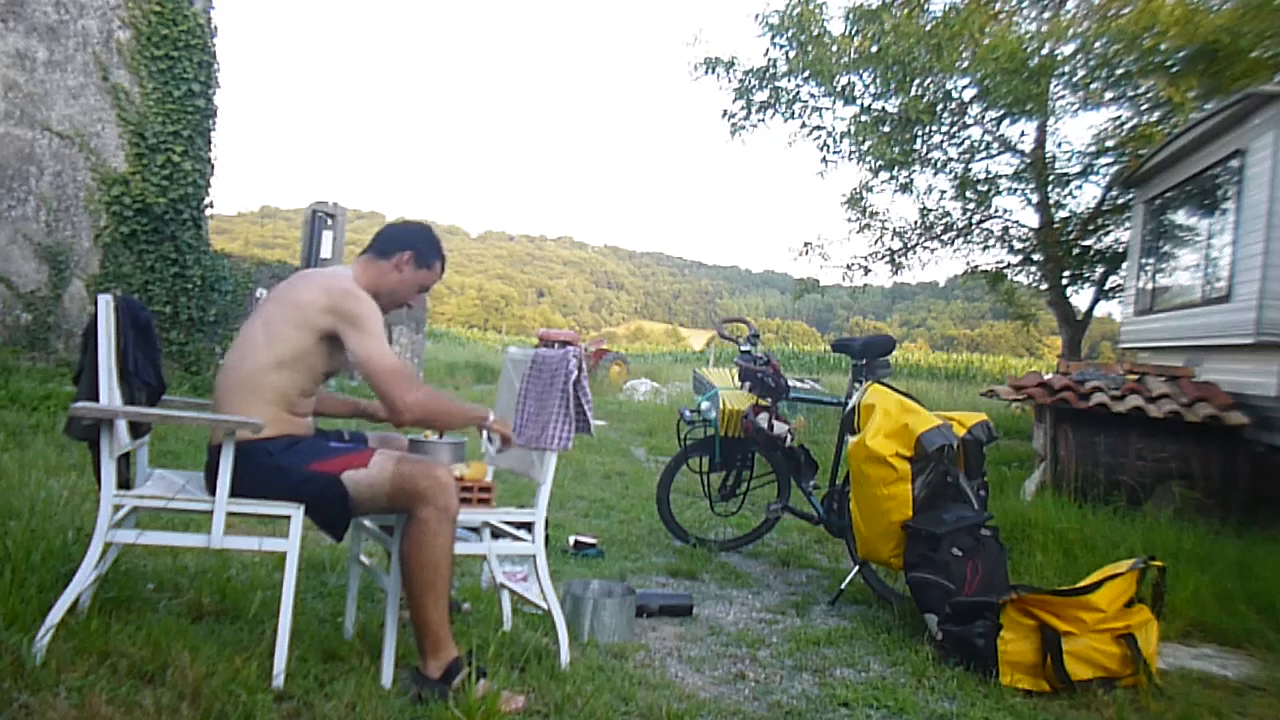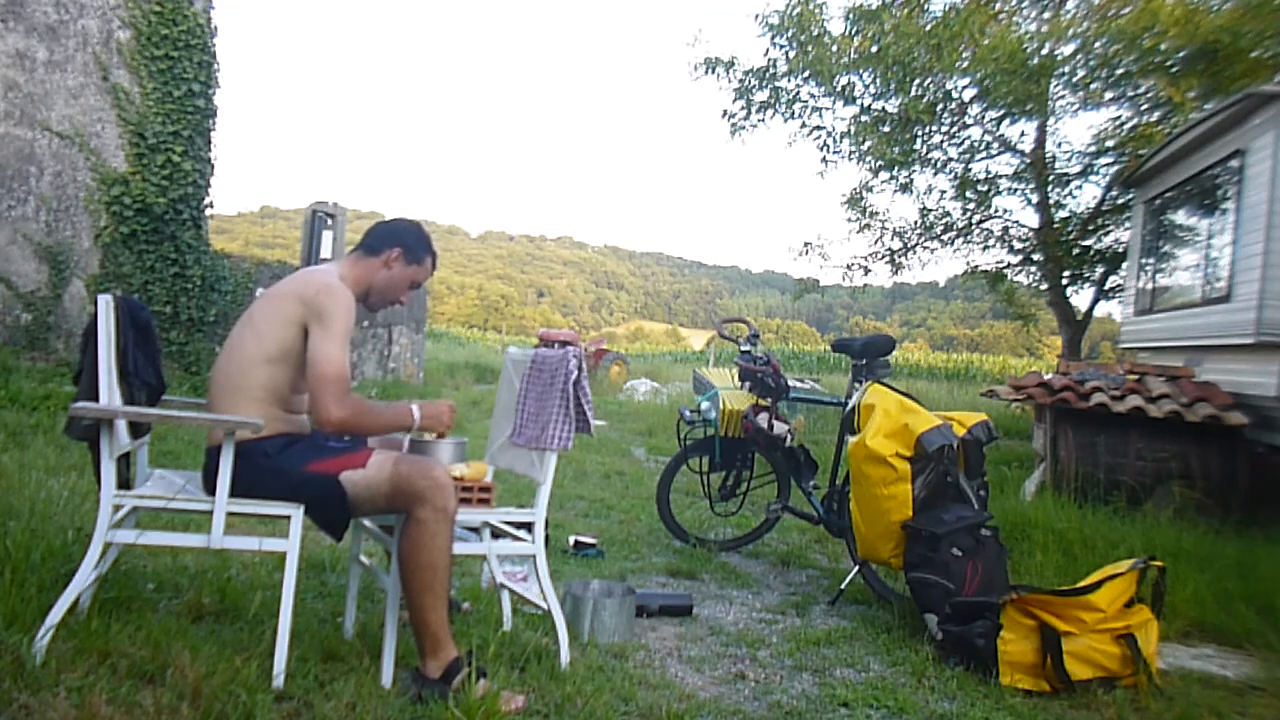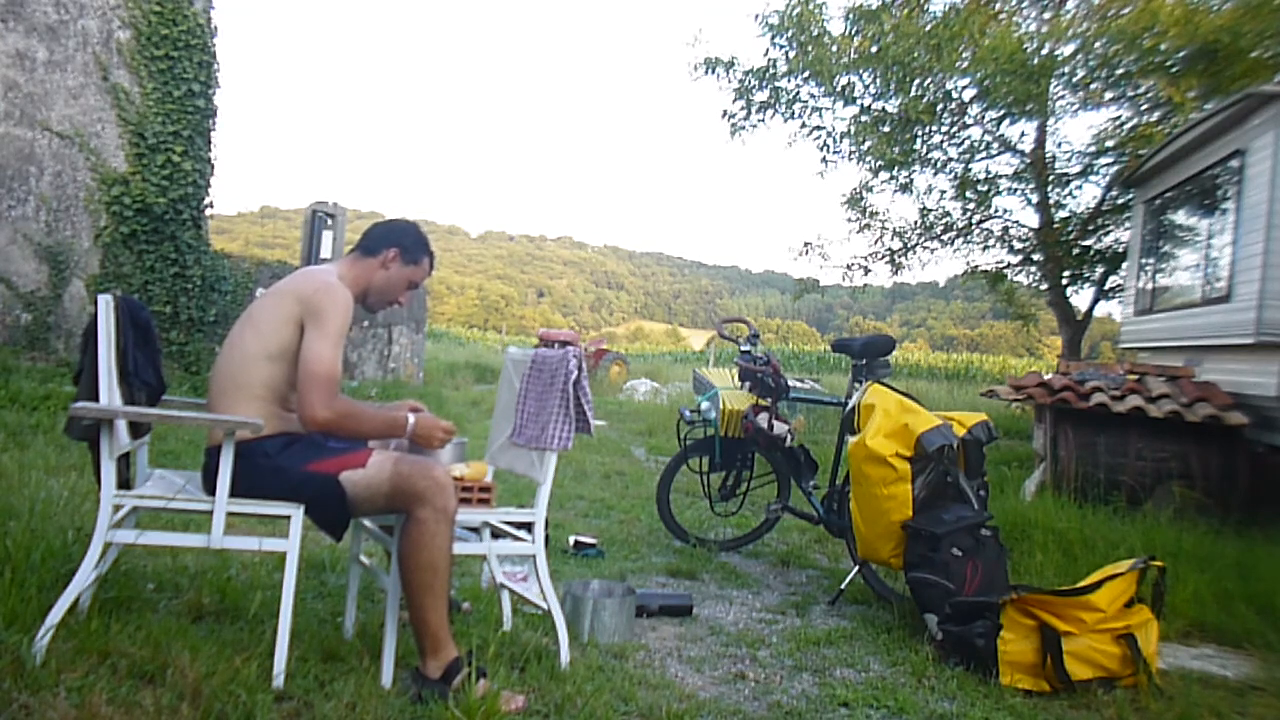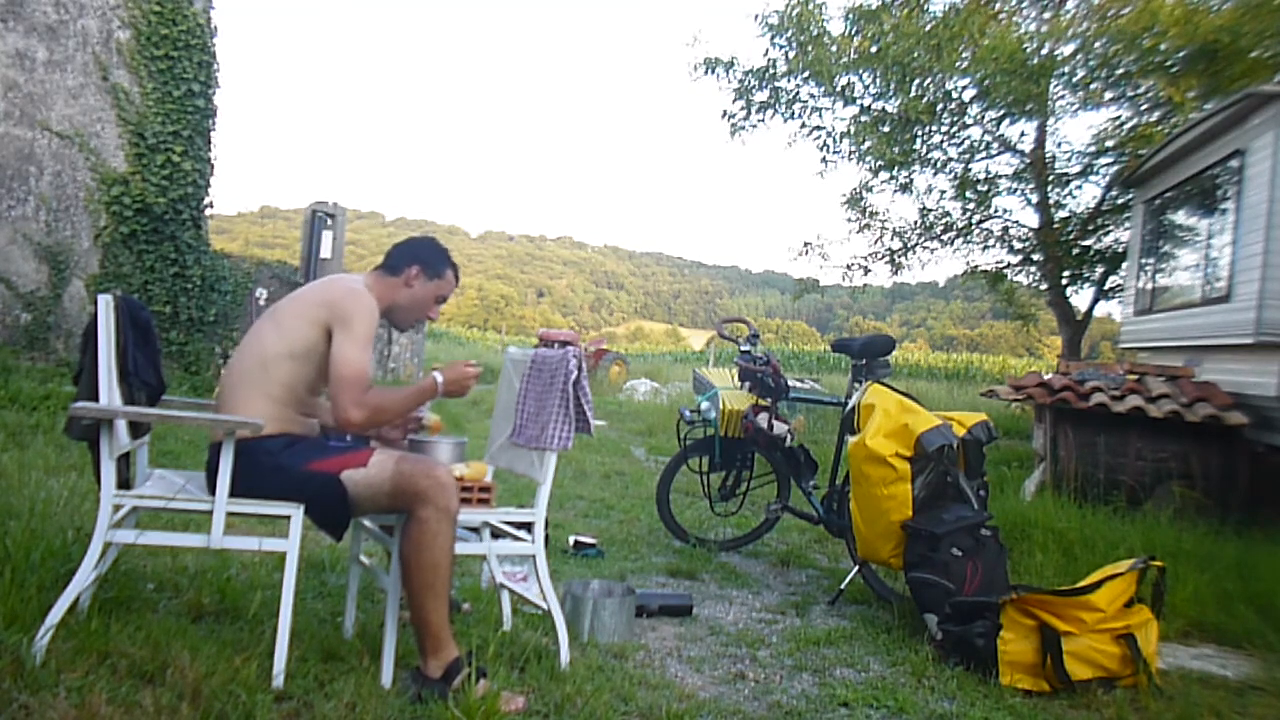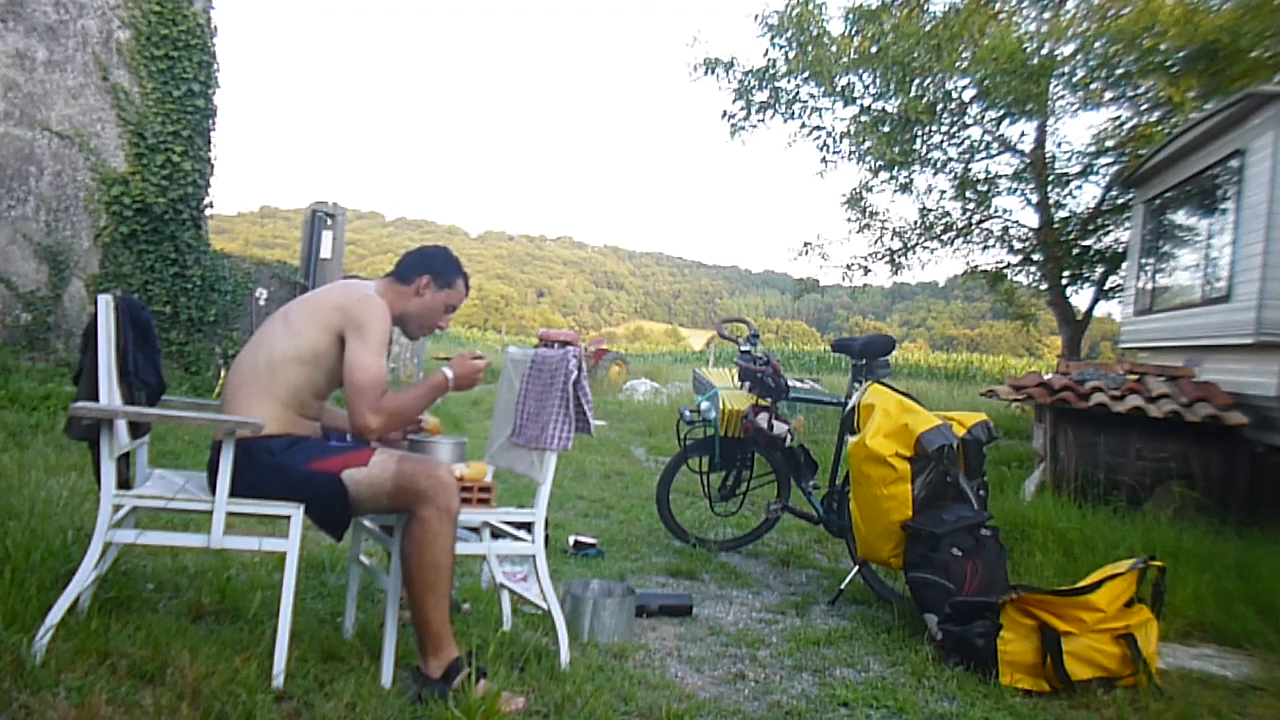
dt=1s
person 1, frame 1
left shoulder: (318, 284)
right shoulder: (349, 299)
right elbow: (410, 403)
left wrist: (369, 408)
right wrist: (483, 416)
left hip: (264, 446)
right hip: (261, 457)
left knee: (403, 449)
right knee: (433, 484)
left ankle: (426, 594)
right ankle: (439, 669)
person 1, frame 2
left shoulder: (314, 284)
right shoulder: (332, 293)
right elbow: (333, 413)
left wrist: (395, 412)
right wrist: (414, 415)
left hip: (262, 448)
right hip: (258, 456)
left knee: (404, 460)
right knee: (430, 484)
left ankle: (426, 595)
right ankle: (439, 669)
person 1, frame 3
left shoulder: (313, 285)
right shoulder: (331, 292)
right elbow: (319, 412)
left wrist: (387, 415)
right wrist: (406, 427)
left hip: (257, 449)
right hip: (259, 457)
left knee: (391, 454)
right knee: (430, 485)
left ankle: (425, 595)
right ankle: (439, 670)
person 1, frame 4
left shoulder: (339, 295)
right shoulder: (357, 299)
right elbow: (352, 412)
left wrist: (377, 429)
right wrist: (436, 383)
left hip: (258, 450)
right hip: (262, 456)
left knee: (410, 468)
right knee: (432, 485)
left ankle: (427, 598)
right ankle: (440, 670)
person 1, frame 5
left shoulder: (349, 300)
right shoulder: (369, 306)
right elbow: (369, 418)
left wrist: (385, 431)
right wrist: (445, 378)
left hip: (260, 449)
right hip: (264, 455)
left knee: (411, 469)
right knee: (434, 484)
left ankle: (427, 600)
right ankle: (440, 669)
